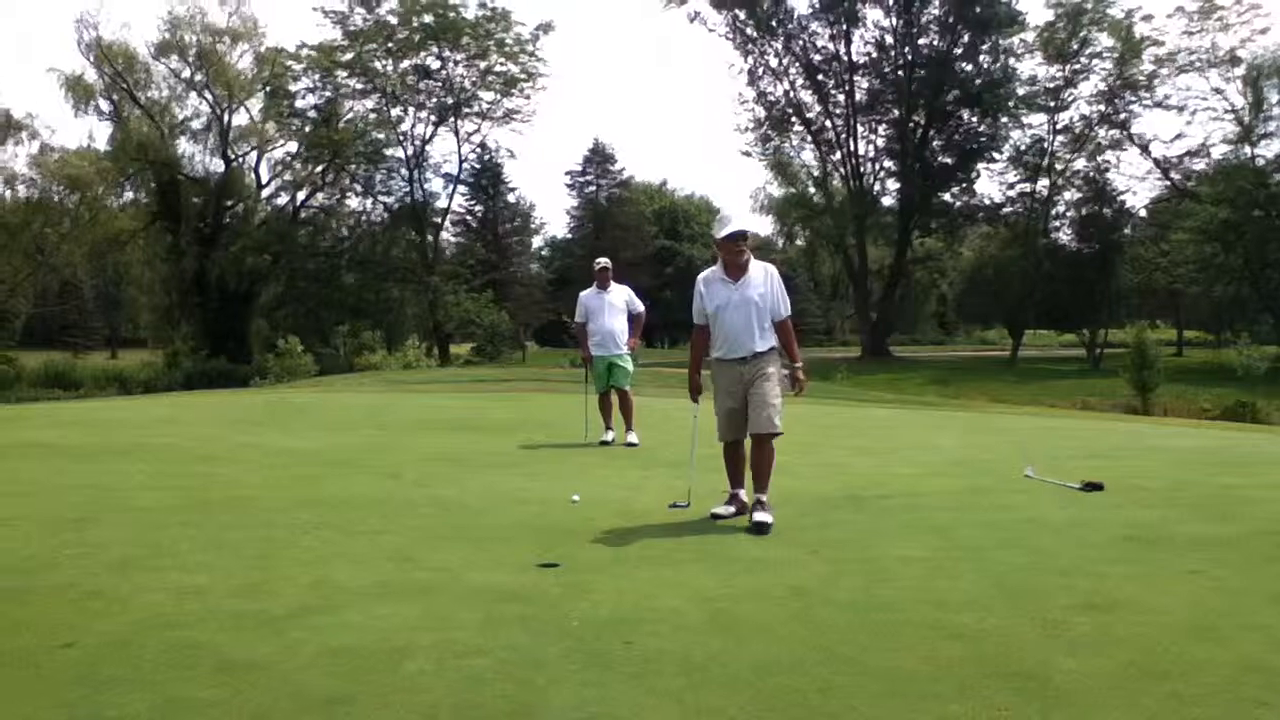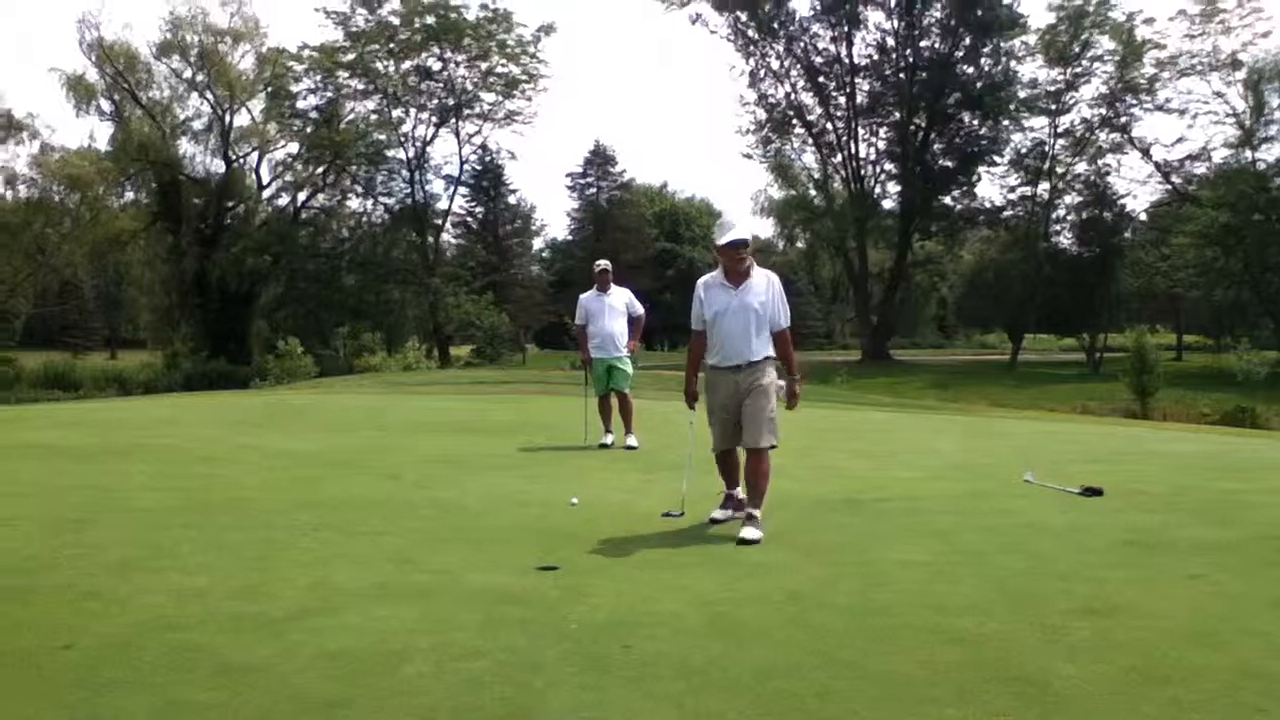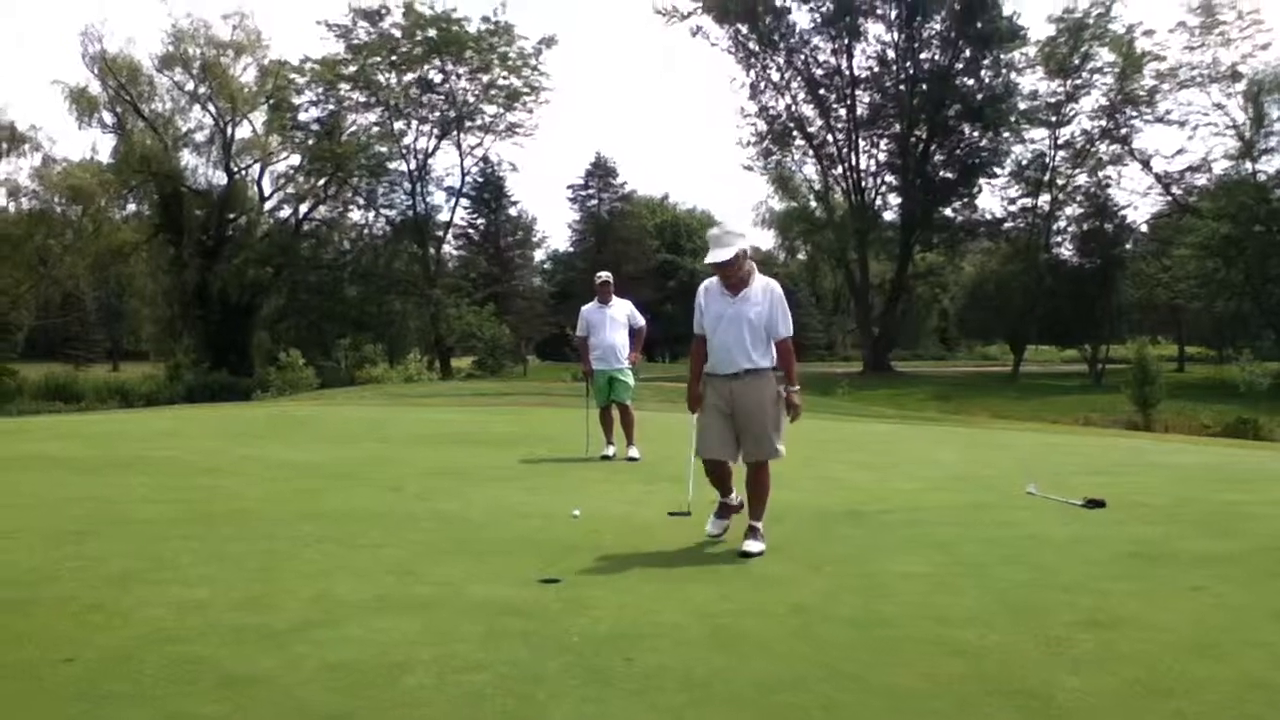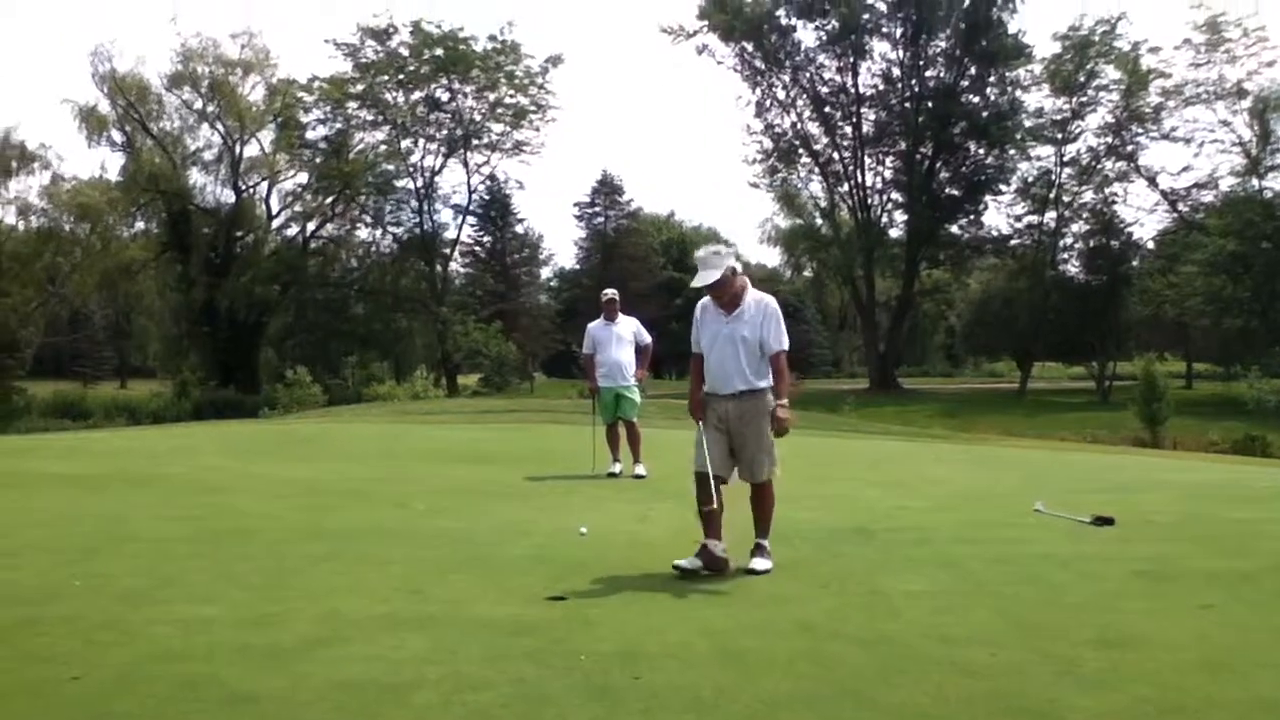
dt=0.2s
person 1, frame 1
left shoulder: (768, 273)
right shoulder: (705, 281)
left elbow: (782, 323)
right elbow: (701, 331)
left wrist: (796, 365)
right wrist: (694, 373)
left hip: (763, 363)
right hip: (724, 367)
left knee: (762, 433)
right knee: (731, 437)
left ankle: (760, 502)
right ankle: (737, 495)
person 1, frame 2
left shoulder: (769, 282)
right shoulder: (705, 286)
left elbow: (781, 333)
right elbow: (698, 337)
left wrist: (793, 377)
right wrist: (690, 379)
left hip: (759, 373)
right hip: (719, 375)
left knee: (758, 446)
right knee: (724, 446)
left ankle: (753, 516)
right ankle: (734, 496)
person 1, frame 3
left shoulder: (769, 290)
right shoulder: (706, 291)
left elbow: (784, 343)
right elbow: (700, 341)
left wrist: (792, 388)
right wrist: (693, 384)
left hip: (756, 383)
right hip: (715, 384)
left knee: (757, 459)
right knee: (711, 457)
left ankle: (755, 528)
right ankle: (728, 500)
person 1, frame 4
left shoulder: (764, 305)
right shoulder: (703, 309)
left elbow: (778, 357)
left wrist: (781, 403)
right wrist: (695, 394)
left hip: (752, 403)
right hip: (713, 404)
left knee: (759, 478)
right knee: (706, 476)
left ankle: (762, 546)
right ankle: (712, 550)
person 2, frame 1
left shoulder: (624, 291)
right shoulder: (585, 297)
left elbow: (639, 312)
right elbow: (580, 324)
left wrist: (634, 338)
right wrist: (584, 349)
left hip: (620, 351)
right hip: (597, 353)
left knee: (623, 390)
right knee: (603, 392)
left ankle: (630, 431)
right ankle: (608, 430)
person 2, frame 2
left shoulder: (624, 294)
right shoulder: (585, 299)
left elbow: (639, 315)
right elbow: (580, 327)
left wrist: (634, 340)
right wrist: (584, 351)
left hip: (620, 354)
right hip: (597, 356)
left knee: (623, 393)
right knee: (603, 395)
left ankle: (629, 434)
right ankle: (608, 433)
person 2, frame 3
left shoulder: (626, 306)
right shoulder: (586, 311)
left elbow: (641, 326)
right elbow: (581, 338)
left wrist: (636, 352)
right wrist: (585, 363)
left hip: (621, 366)
right hip: (598, 367)
left knee: (624, 405)
right knee: (604, 406)
left ankle: (631, 445)
right ankle: (609, 444)
person 2, frame 4
left shoulder: (632, 323)
right shoulder: (593, 328)
left elbow: (647, 344)
right elbow: (588, 355)
left wrist: (642, 369)
right wrist: (591, 380)
left hip: (628, 383)
right hip: (604, 384)
left knee: (631, 422)
right knee: (611, 423)
left ankle: (637, 463)
right ankle: (616, 462)
